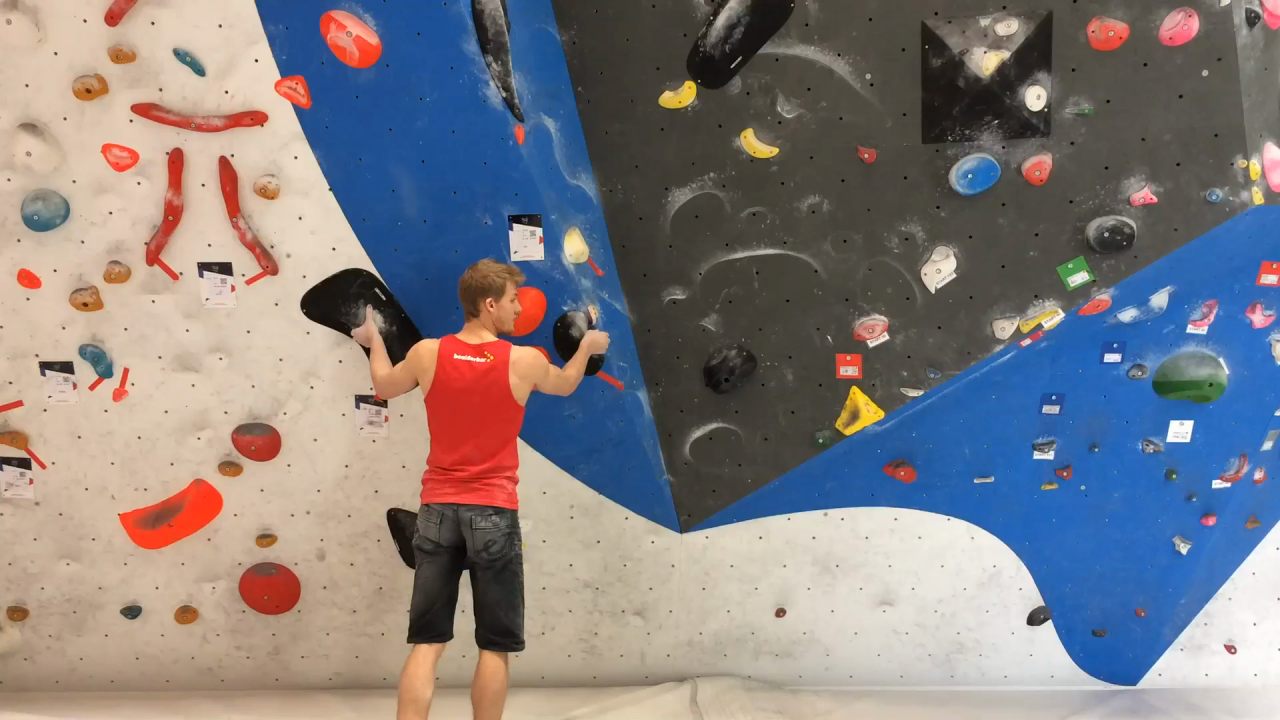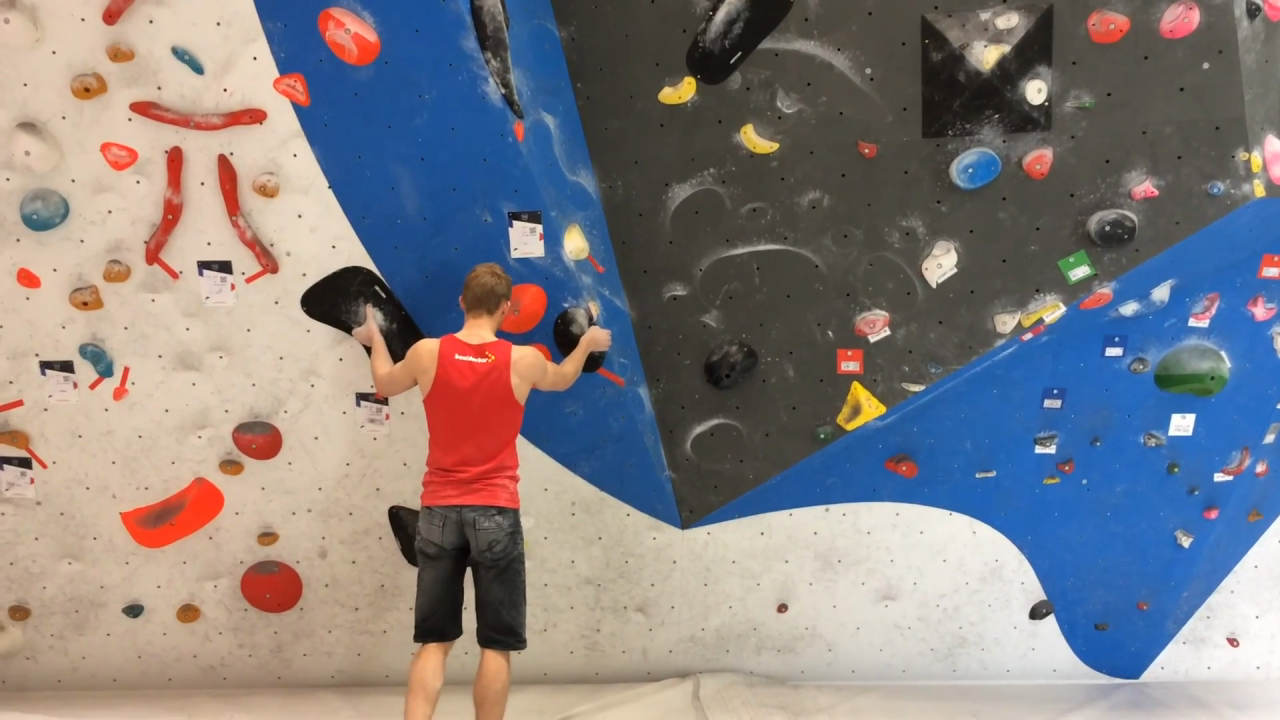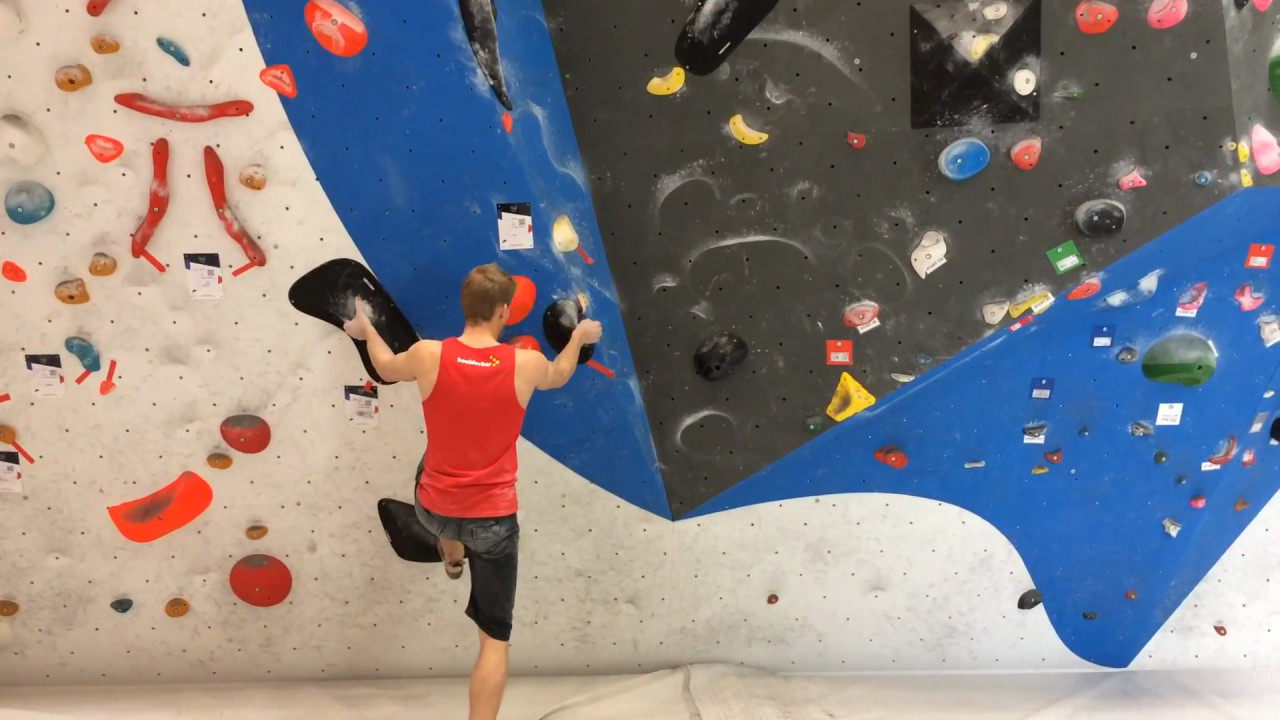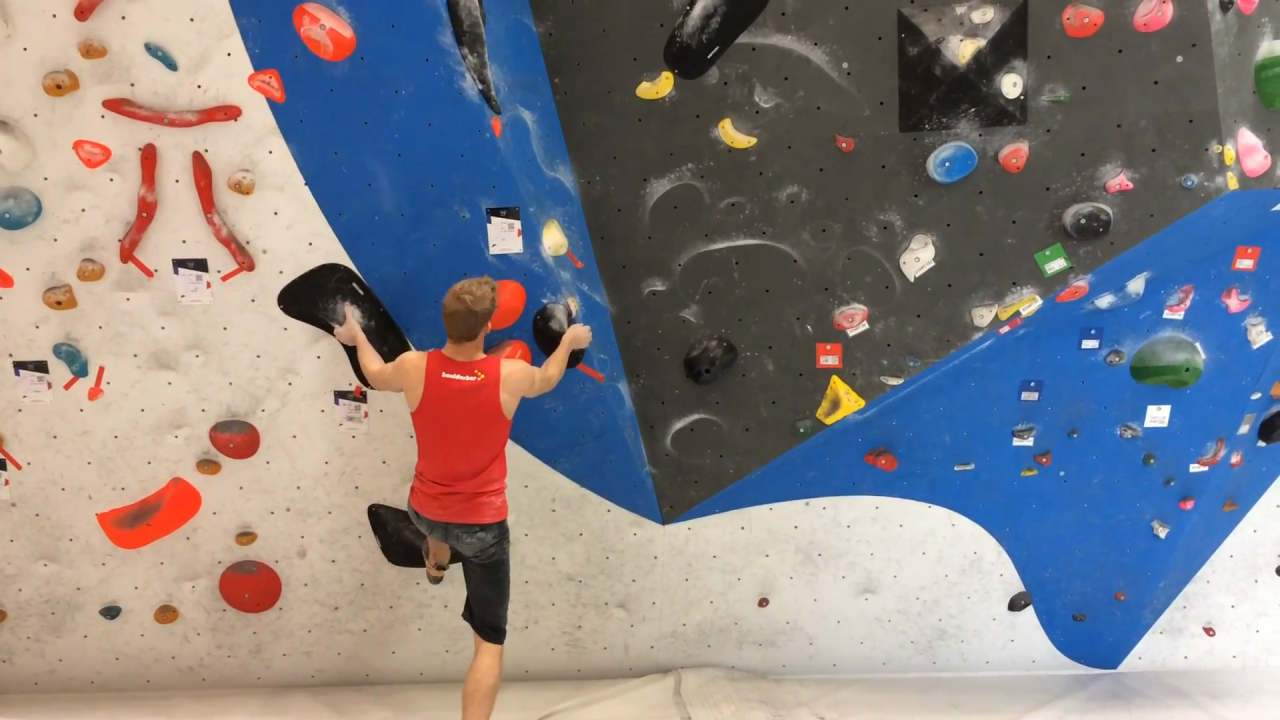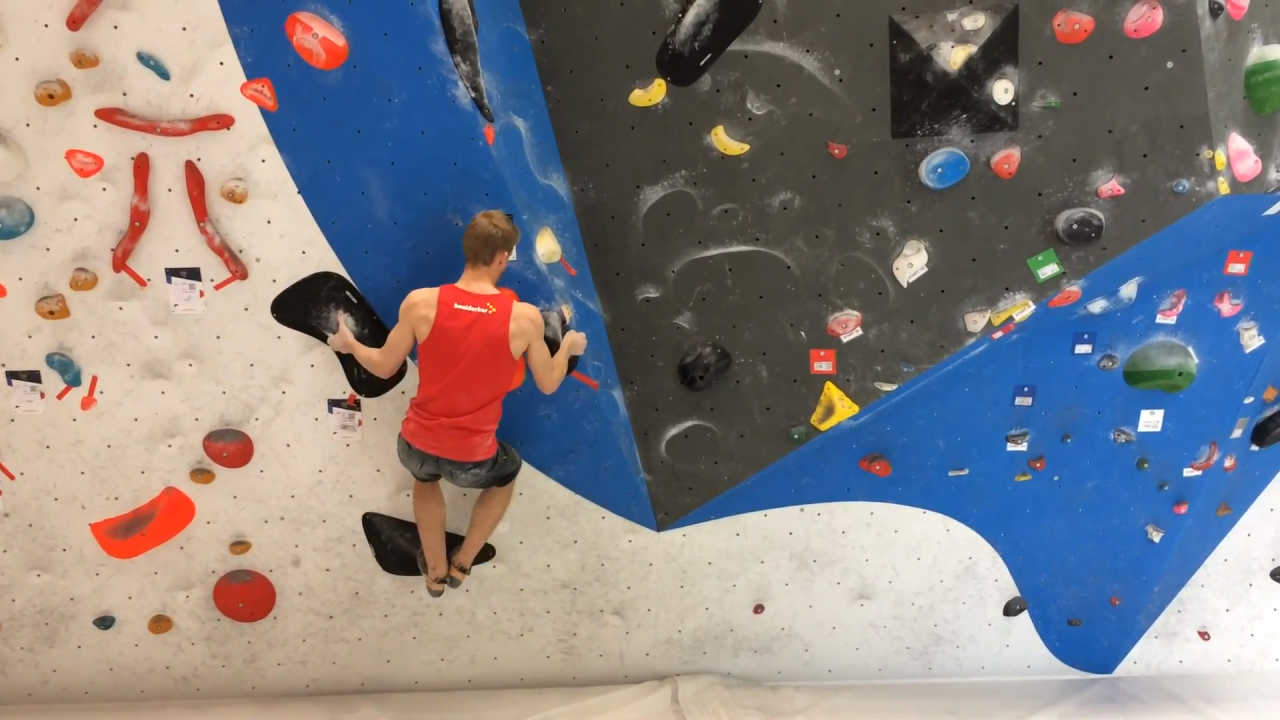
dt=1s
person 1, frame 1
left shoulder: (427, 354)
right shoulder: (524, 362)
left elbow: (384, 386)
right elbow: (566, 382)
left wrist: (373, 340)
right wrist: (588, 347)
left hip: (437, 510)
right hip: (493, 512)
left knee: (427, 641)
right knee: (495, 646)
person 1, frame 2
left shoulder: (426, 353)
right shoulder: (523, 360)
left elbow: (385, 384)
right elbow: (562, 378)
left wrist: (374, 337)
right wrist: (588, 344)
left hip: (439, 510)
right hip: (495, 511)
left knee: (434, 640)
right knee: (497, 645)
person 1, frame 3
left shoulder: (427, 355)
right shoulder: (525, 364)
left elbow: (387, 368)
right elbow: (560, 375)
left wrist: (366, 330)
right wrist: (579, 337)
left hip: (434, 509)
right hip: (493, 517)
right knee: (494, 638)
left ankle: (452, 557)
person 1, frame 4
left shoulder: (412, 368)
right shoulder: (511, 375)
left elbow: (376, 375)
right elbow: (547, 379)
left wrist: (356, 336)
right wrist: (569, 341)
left hip: (425, 511)
right hip: (483, 523)
right knee: (489, 642)
left ankle: (437, 560)
person 1, frame 5
left shoulder: (420, 303)
right shoulder: (525, 318)
left elbow: (383, 367)
right elbow: (548, 383)
left wrist: (348, 344)
right wrist: (568, 346)
left hip: (416, 445)
right hip: (472, 459)
left knee: (426, 478)
right knee: (507, 474)
left ankle: (435, 573)
right ankle: (460, 564)
